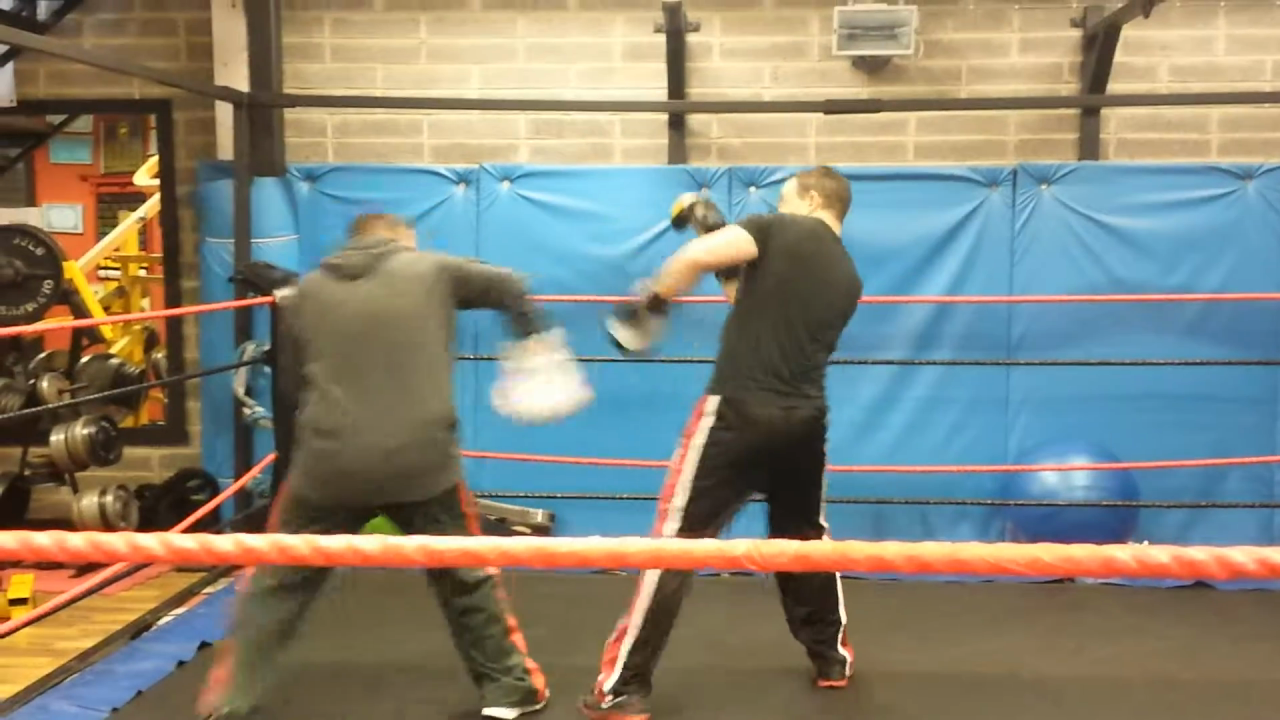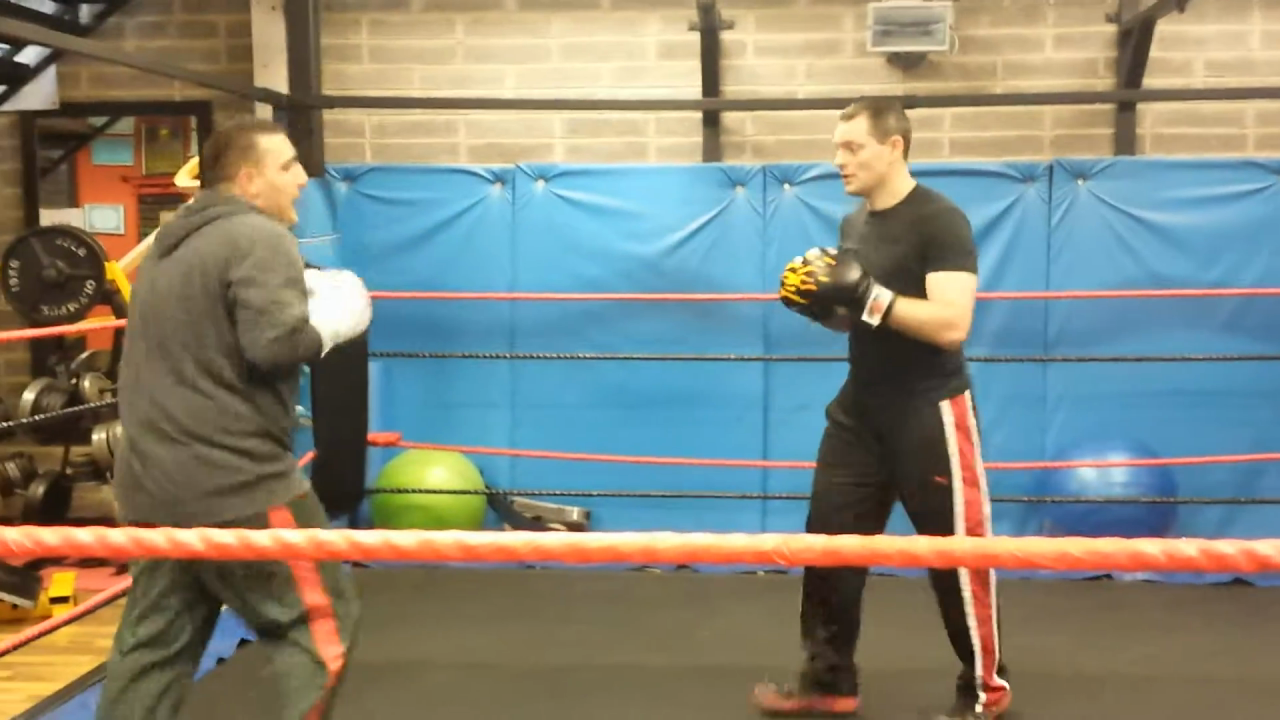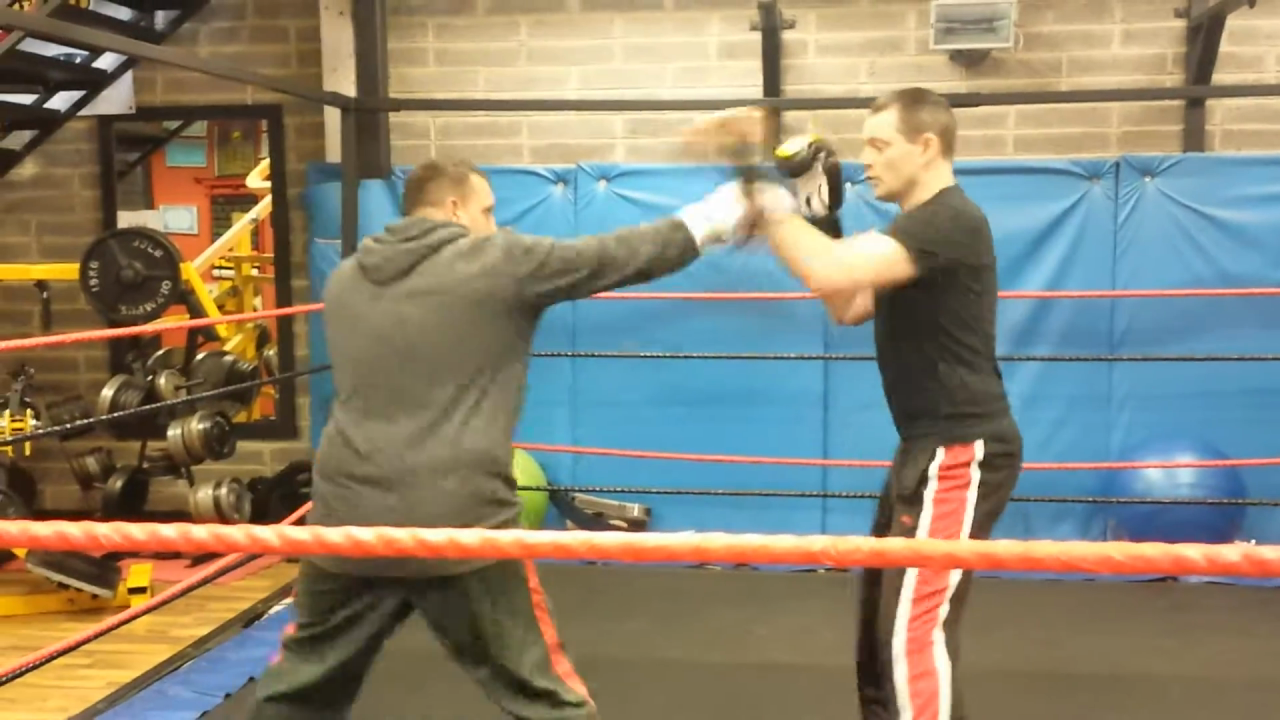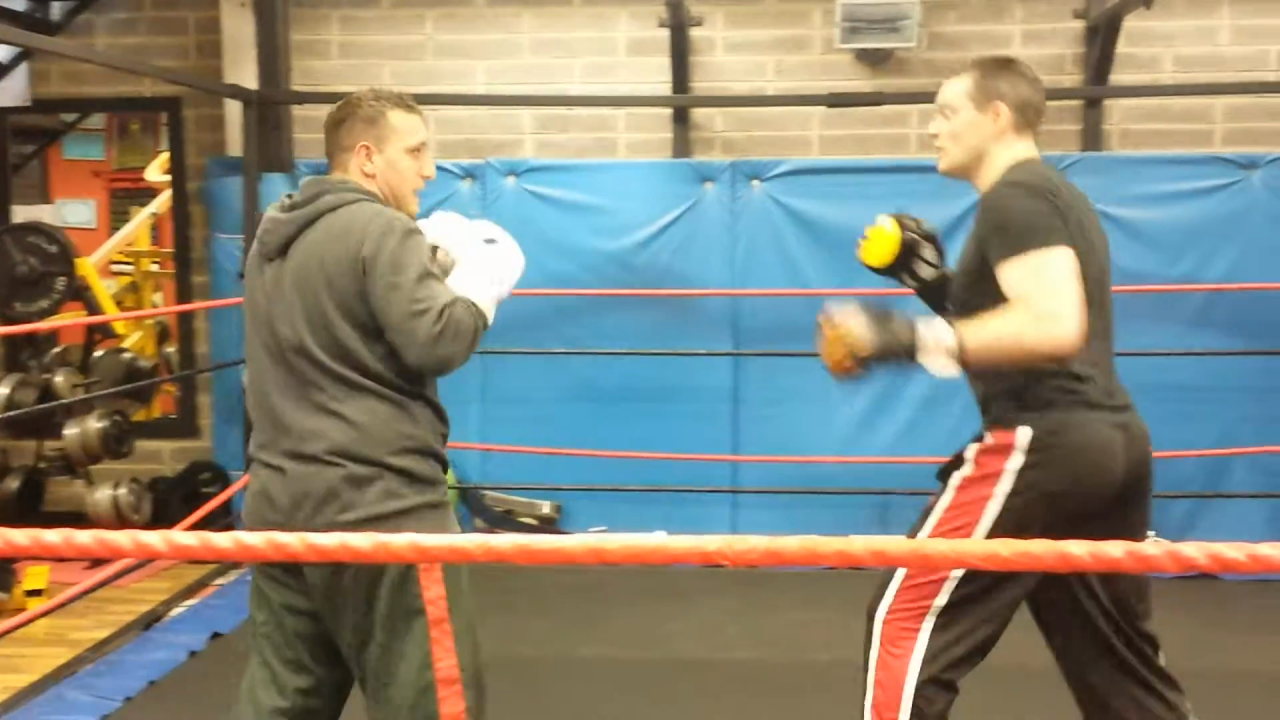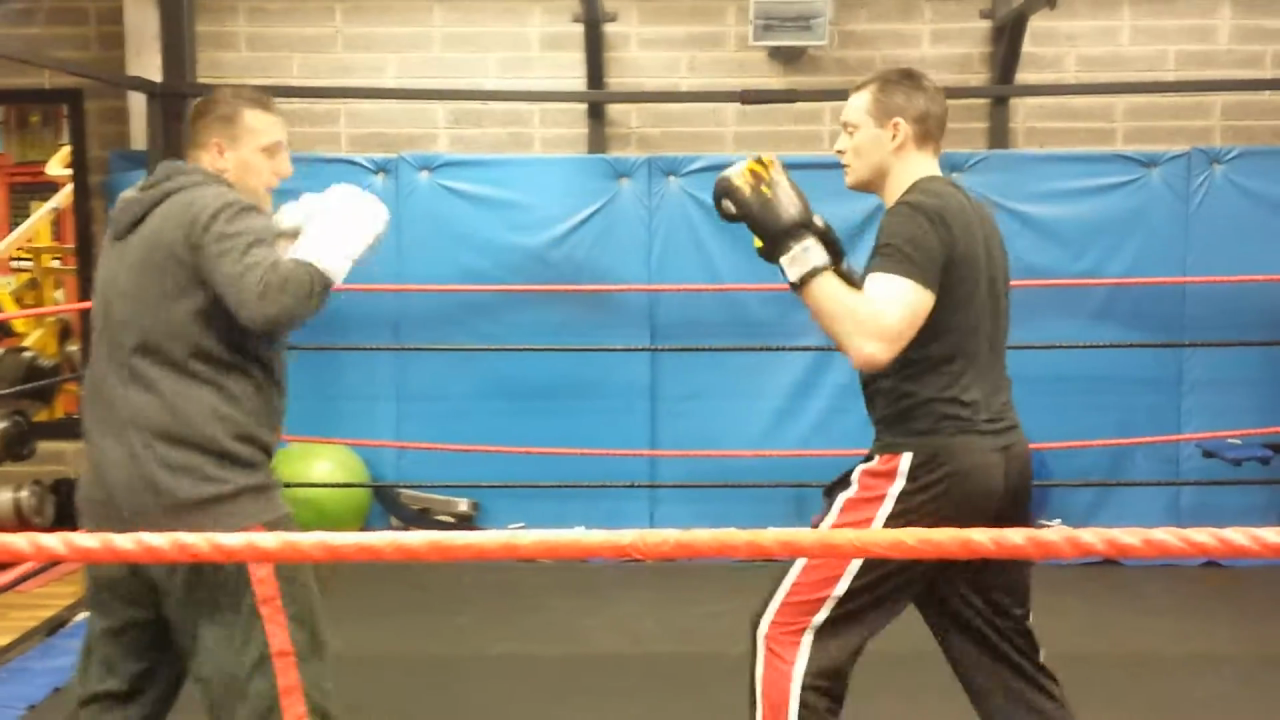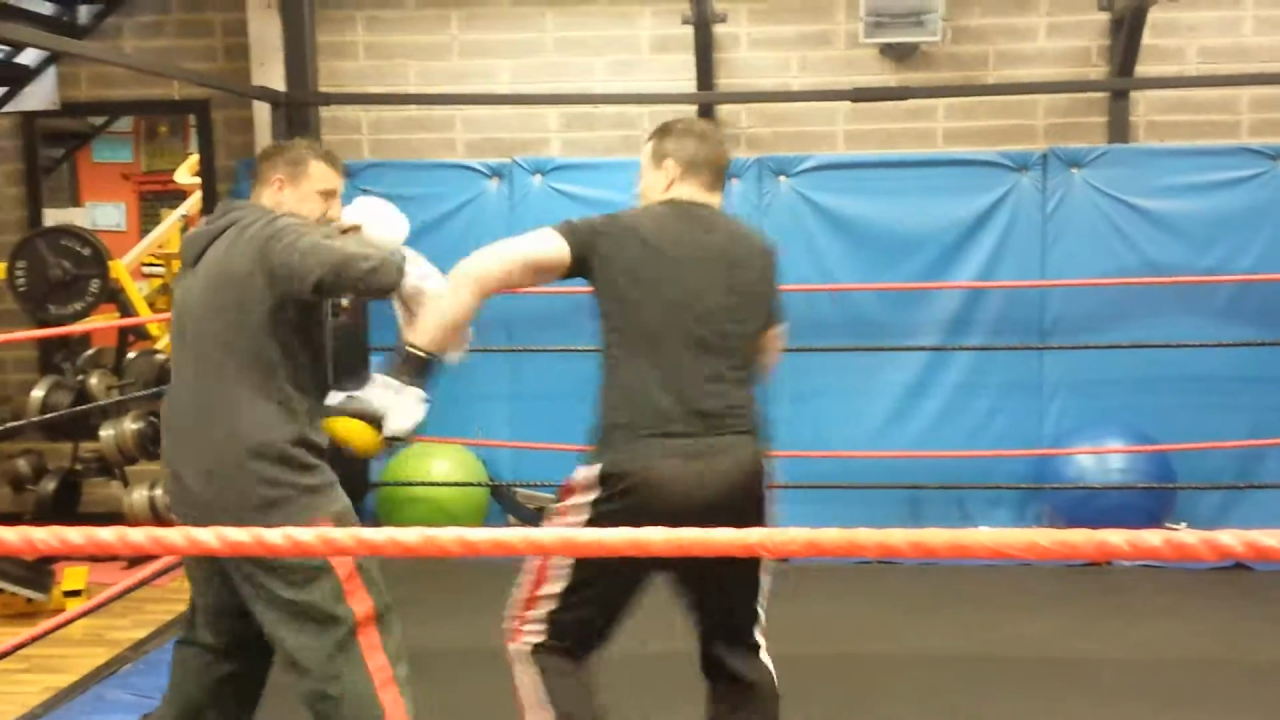
dt=0.7s
person 1, frame 1
left shoulder: (781, 230)
right shoulder: (849, 278)
left elbow: (702, 256)
left wrist: (648, 299)
right wrist: (721, 229)
left hip: (739, 411)
right hip: (804, 418)
left knee: (675, 544)
right knee: (803, 535)
right ankle: (830, 656)
person 1, frame 2
left shoulder: (940, 221)
right shoulder: (855, 224)
left elbow: (951, 325)
left wrist: (867, 295)
right wrist: (820, 300)
left hip: (931, 411)
right hip: (860, 406)
right knee: (831, 541)
person 1, frame 3
left shoulder: (948, 219)
right shoulder: (929, 221)
left elbow: (836, 274)
right elbow: (849, 306)
right wrist: (819, 218)
left hip: (958, 453)
right hip: (927, 447)
left knee: (914, 626)
right knee: (883, 609)
person 1, frame 4
left shoulder: (1016, 199)
right shoulder: (1052, 197)
left elbow: (1051, 327)
left wrist: (917, 336)
right wrist: (936, 286)
left hip: (1043, 447)
right hip: (1112, 444)
left knee: (907, 623)
person 1, frame 5
left shoulder: (915, 217)
right shoulder: (965, 212)
left elbow: (872, 345)
left wrist: (794, 250)
right wrist: (831, 266)
left hip: (928, 466)
right hip: (995, 460)
left knee: (793, 633)
right knee: (1005, 657)
person 1, frame 6
left shoulder: (619, 233)
right shoulder: (758, 254)
left elbow: (483, 270)
left hip: (635, 476)
right hip: (735, 467)
left knee: (544, 642)
right knee: (738, 649)
person 2, frame 1
left shoulder: (306, 292)
right shoulder: (429, 271)
left elbow: (295, 379)
right elbow: (508, 287)
right wrist: (539, 344)
left hip: (331, 463)
right hip: (421, 463)
left knee: (279, 585)
right knee: (465, 577)
person 2, frame 2
left shoulder: (167, 250)
right shoulder: (260, 240)
right elbow: (274, 342)
left wrist: (302, 297)
right wrist: (336, 318)
left hip: (153, 482)
right hip: (236, 482)
left knee: (151, 648)
right knee: (318, 625)
person 2, frame 3
left shoulder: (345, 280)
right shoulder: (502, 262)
right elbow: (618, 257)
right wrist: (709, 218)
left hip: (349, 514)
right hip: (459, 519)
person 2, frame 4
left shoulder: (276, 235)
right shoulder: (380, 231)
right elbow: (436, 342)
left wrist: (427, 266)
right wrist: (486, 275)
left hip: (284, 507)
right hip: (381, 511)
person 2, frame 5
left shoulder: (142, 217)
right shoulder: (218, 214)
right elbow: (270, 304)
left wrist: (290, 244)
right wrist: (334, 239)
left hip: (119, 496)
right hip: (209, 499)
person 2, frame 6
left shoulder: (212, 252)
right shoulder: (275, 237)
right elbow: (340, 269)
left wrist: (350, 238)
right wrist: (403, 273)
left hip: (204, 489)
right hip: (272, 491)
left knee: (221, 639)
right knee: (356, 649)
